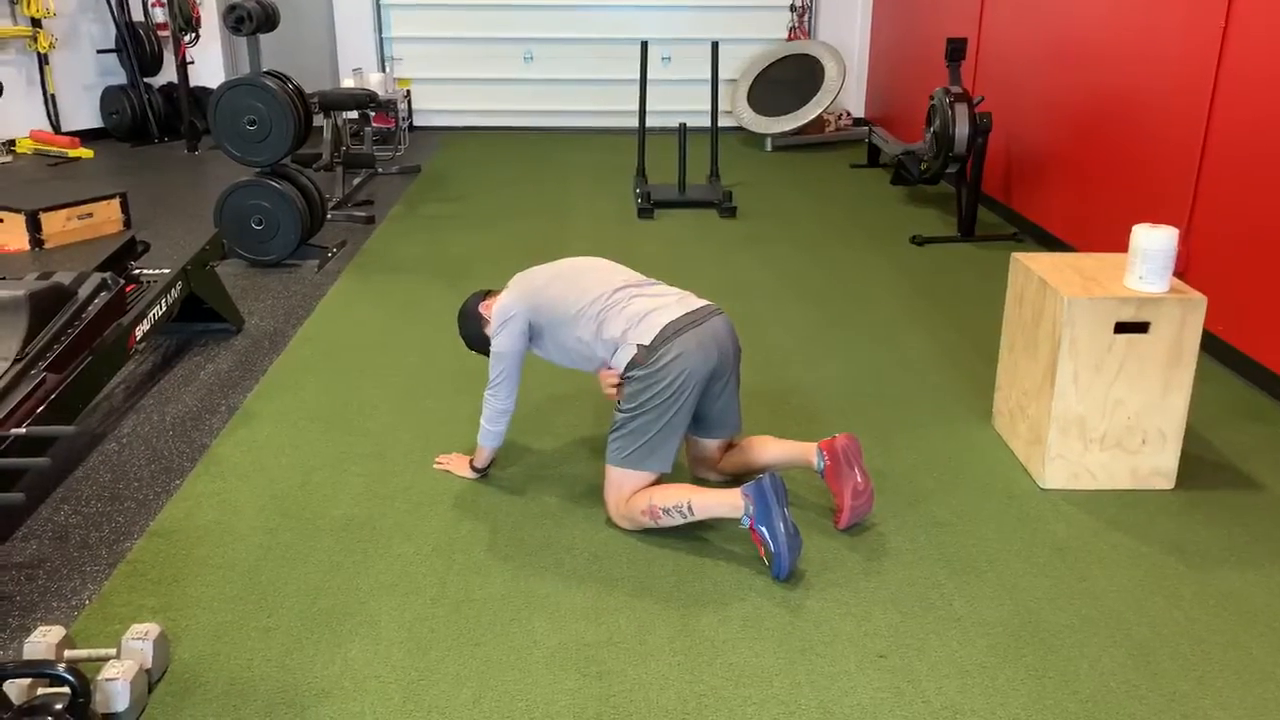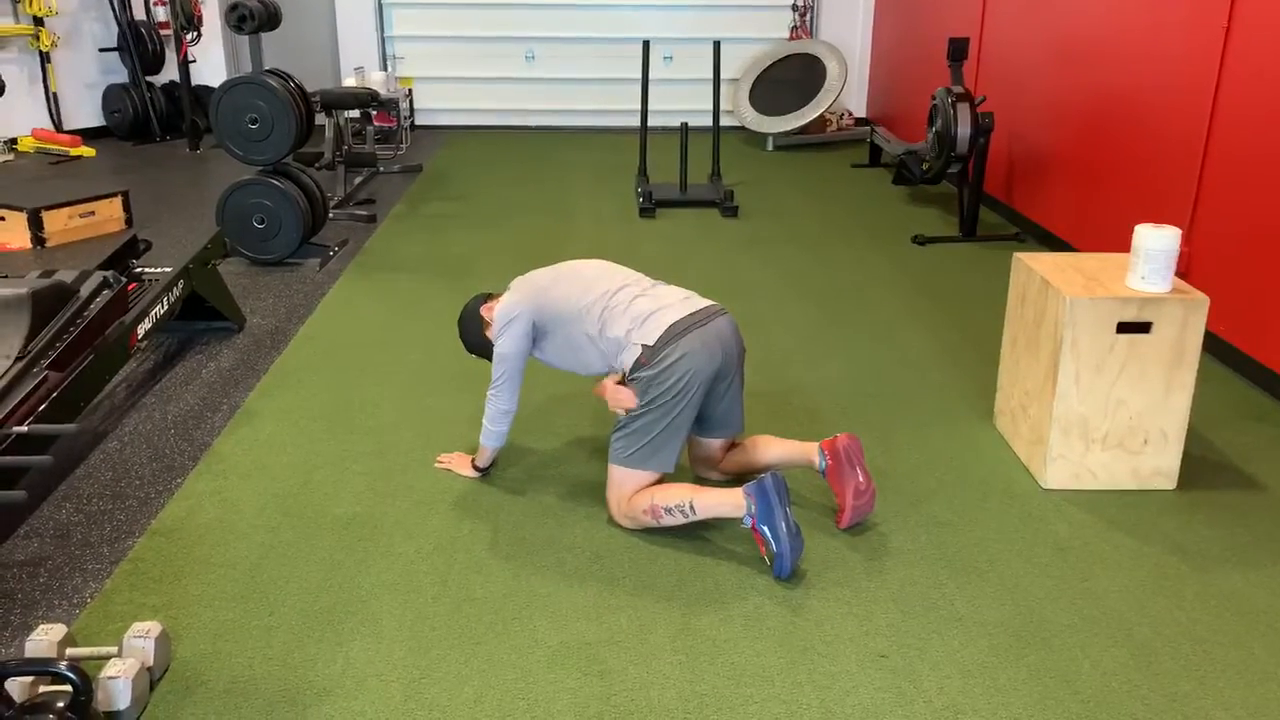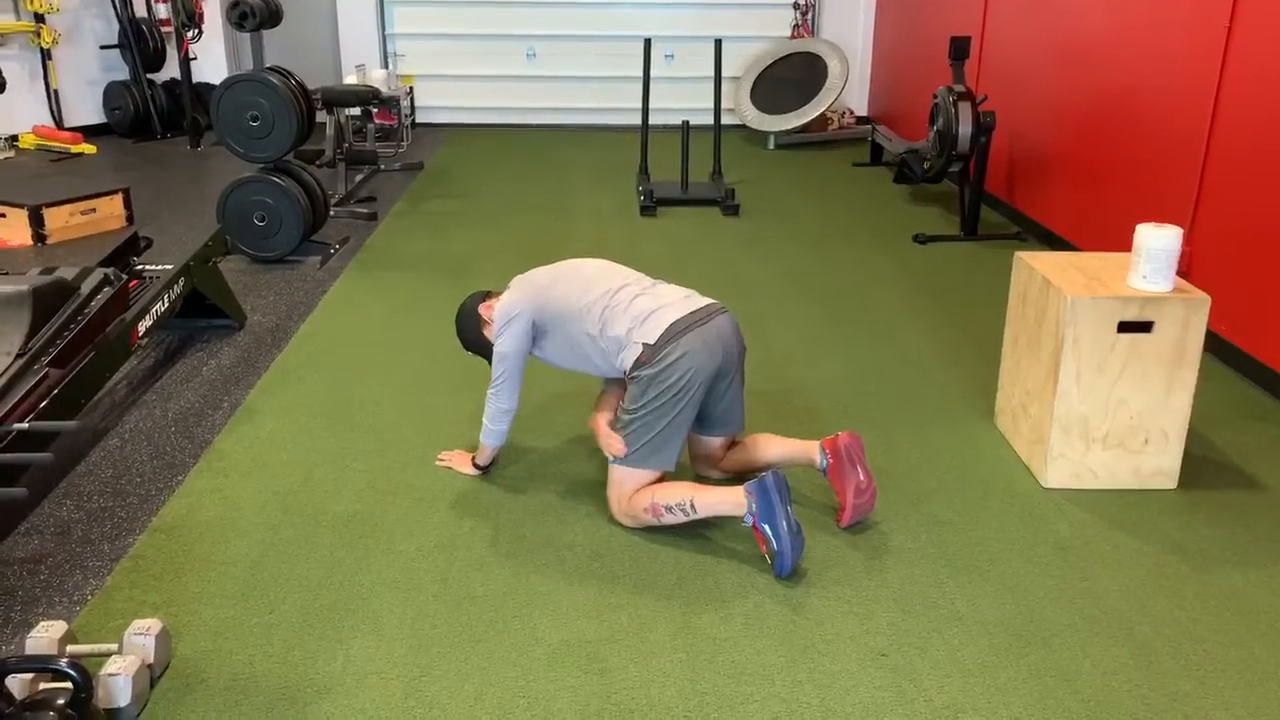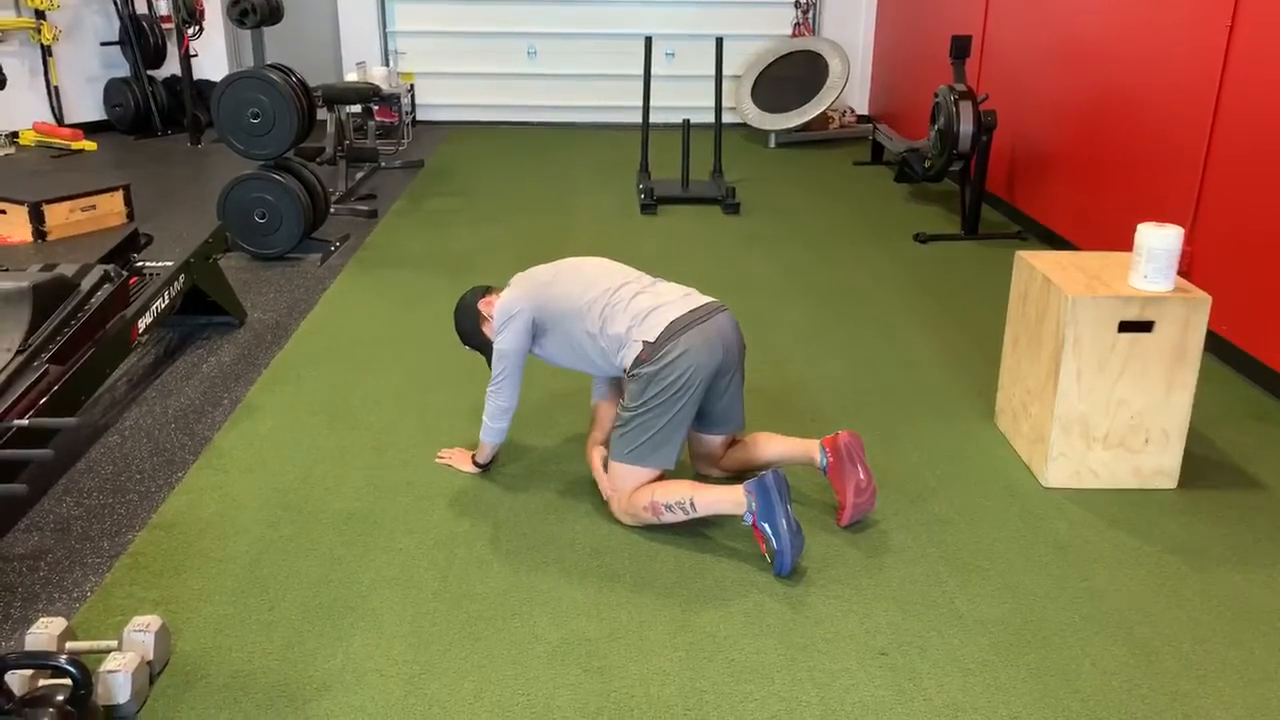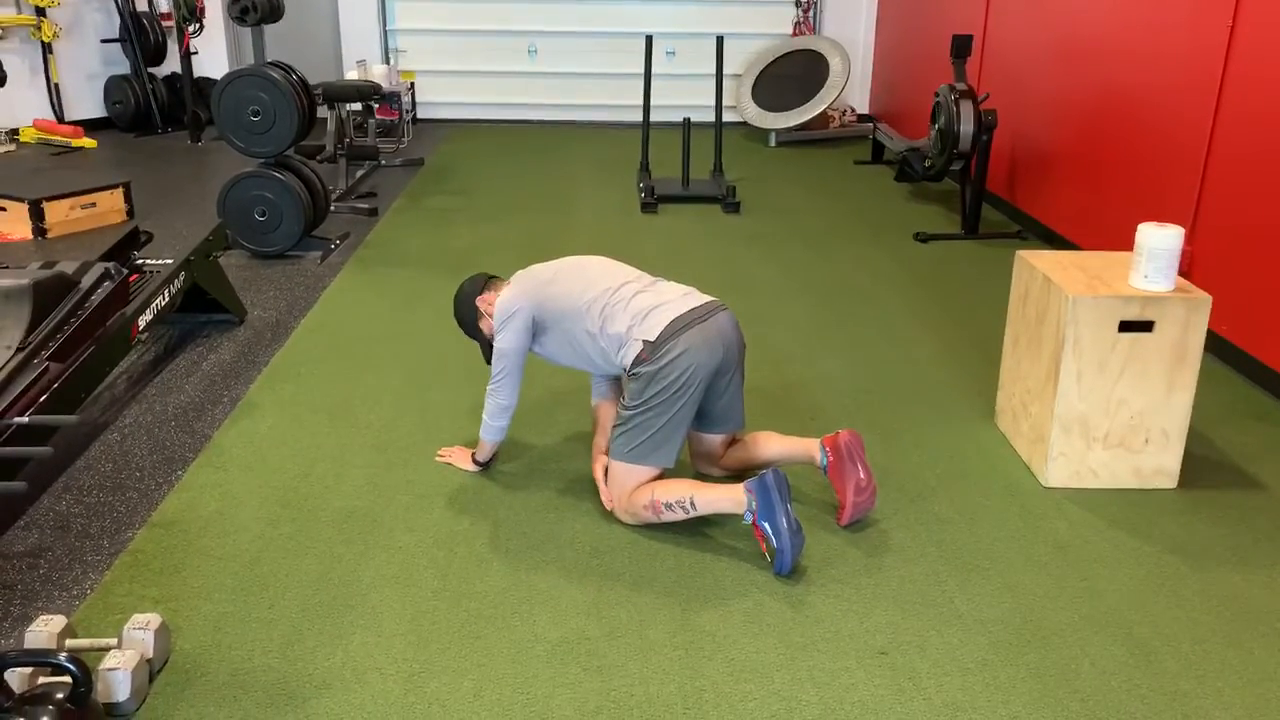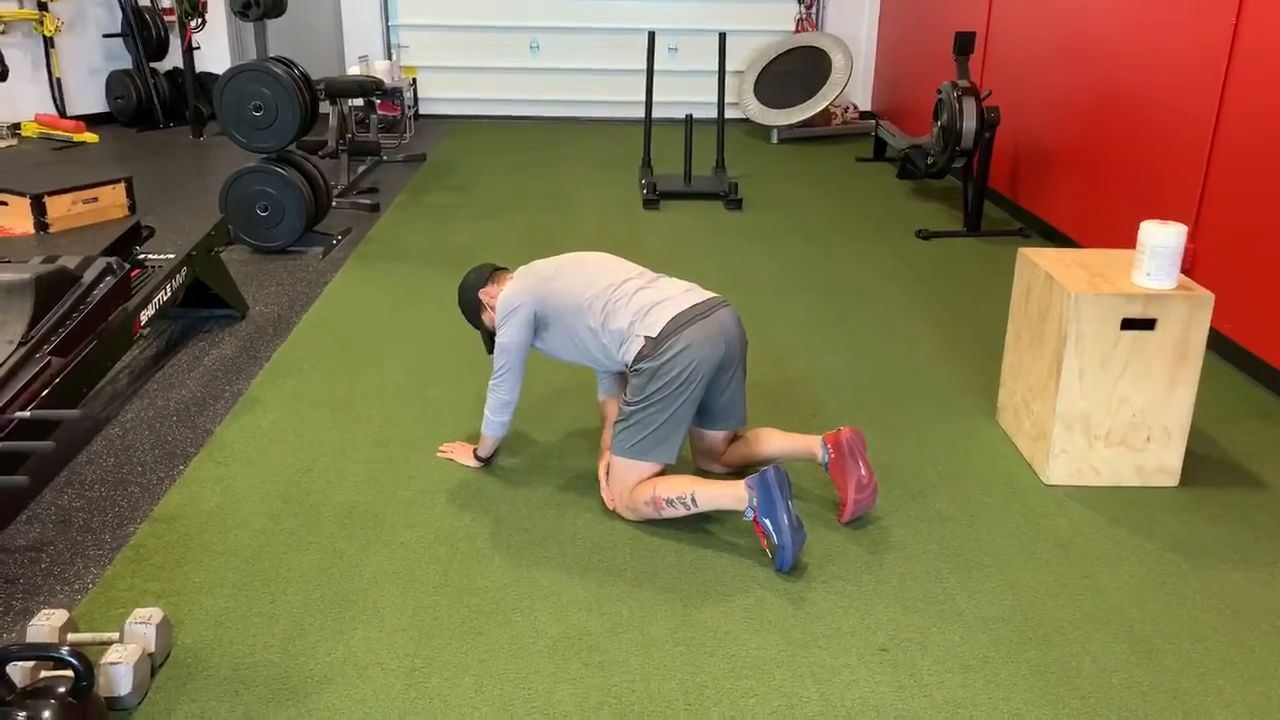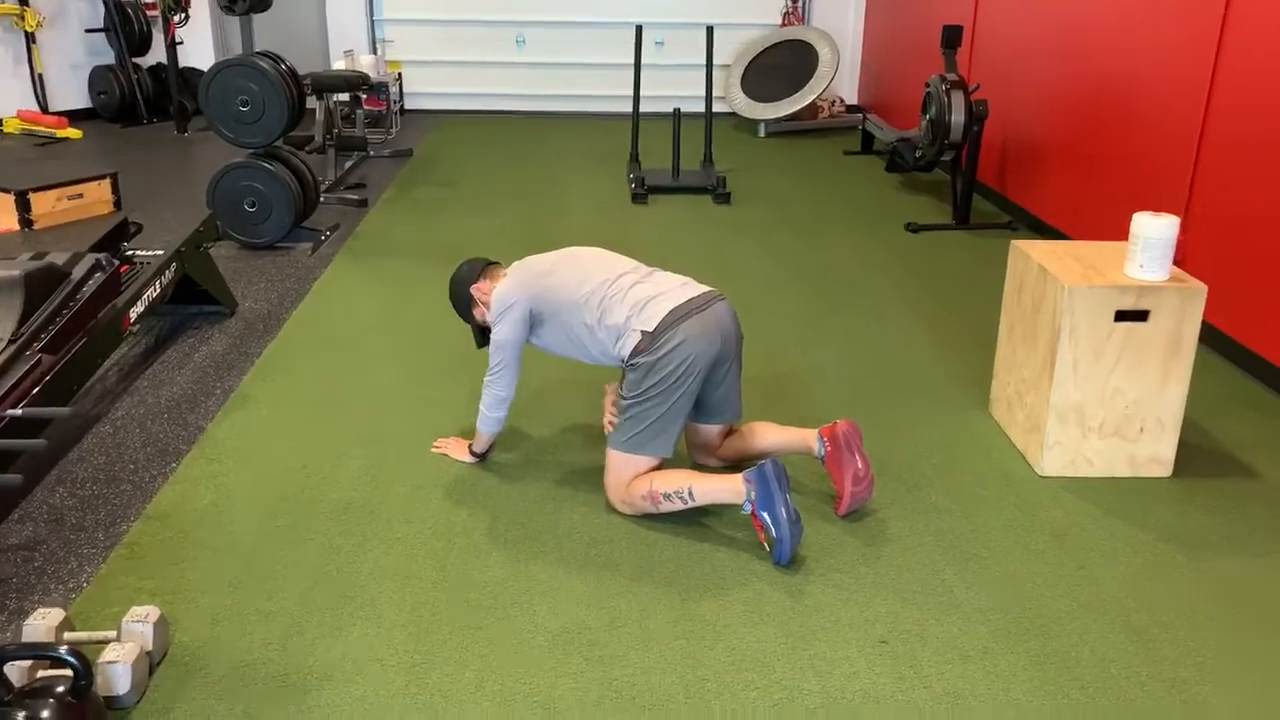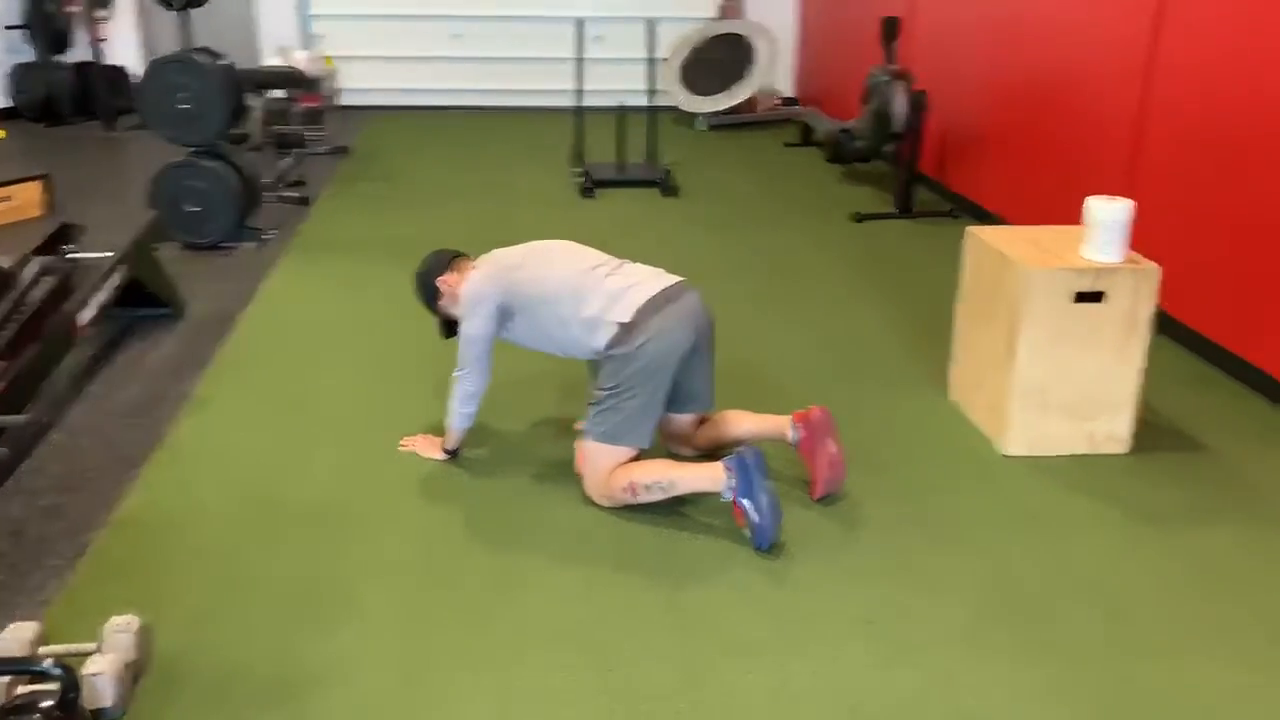
dt=0.3s
person 1, frame 1
left shoulder: (511, 306)
right shoulder: (553, 280)
left elbow: (501, 395)
left wrist: (478, 463)
right wrist: (611, 374)
left hip: (667, 353)
right hip: (713, 325)
left knee: (624, 507)
right knee: (711, 462)
left ankle: (747, 503)
right ankle: (825, 455)
person 1, frame 2
left shoulder: (514, 308)
right shoulder: (556, 286)
left elbow: (503, 396)
left wrist: (479, 462)
right wrist: (609, 382)
left hip: (673, 351)
right hip: (718, 326)
left knee: (626, 506)
right knee: (713, 461)
left ankle: (750, 503)
right ankle: (826, 454)
person 1, frame 3
left shoulder: (513, 307)
right shoulder: (555, 287)
left elbow: (502, 396)
left wrist: (480, 459)
right wrist: (602, 415)
left hip: (672, 351)
right hip: (718, 324)
left knee: (626, 505)
right knee: (713, 458)
left ankle: (750, 500)
right ankle: (826, 453)
person 1, frame 4
left shoulder: (513, 305)
right shoulder: (554, 286)
left elbow: (502, 394)
right elbow: (606, 364)
left wrist: (479, 458)
right wrist: (597, 444)
left hip: (671, 350)
right hip: (717, 323)
left knee: (626, 503)
right knee: (713, 458)
left ankle: (750, 500)
right ankle: (827, 452)
person 1, frame 5
left shoulder: (513, 302)
right shoulder: (556, 284)
left elbow: (502, 392)
right elbow: (605, 371)
left wrist: (480, 456)
right wrist: (601, 449)
left hip: (671, 349)
right hip: (718, 322)
left knee: (627, 502)
right knee: (714, 458)
left ankle: (751, 499)
right ankle: (828, 451)
person 1, frame 6
left shoulder: (516, 298)
right shoulder: (557, 277)
left elbow: (505, 386)
right elbow: (612, 353)
left wrist: (482, 452)
right wrist: (610, 446)
left hip: (675, 344)
right hip: (720, 319)
left knee: (628, 497)
right knee: (715, 454)
left ankle: (752, 496)
right ankle: (829, 448)
person 1, frame 7
left shoulder: (510, 294)
right shoulder: (551, 271)
left elbow: (500, 383)
left wrist: (476, 448)
right wrist: (619, 391)
left hip: (671, 338)
right hip: (714, 311)
left knee: (624, 492)
right knee: (710, 448)
left ankle: (750, 488)
right ankle: (826, 441)
person 1, frame 8
left shoulder: (479, 287)
right shoulder: (523, 263)
left elbow: (470, 378)
left wrist: (447, 445)
right wrist: (600, 424)
left hip: (644, 331)
right hip: (684, 302)
left knee: (602, 485)
right knee: (684, 436)
left ankle: (729, 477)
right ankle: (798, 427)
